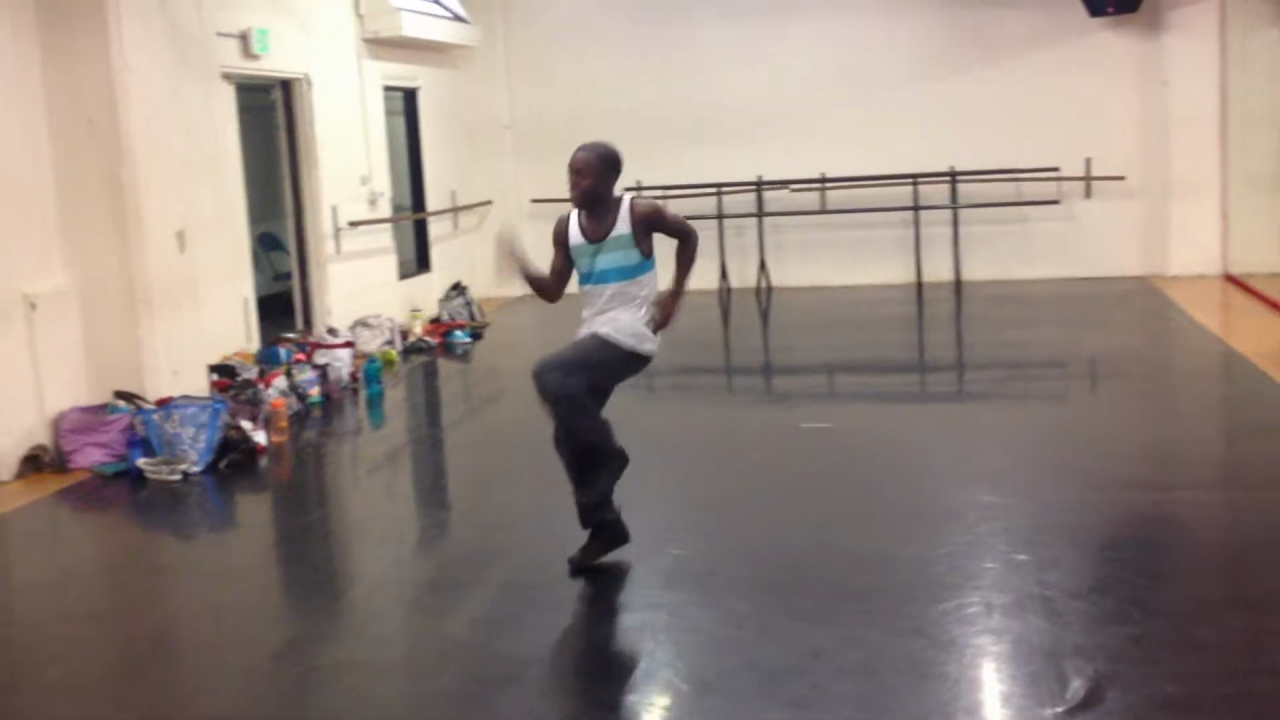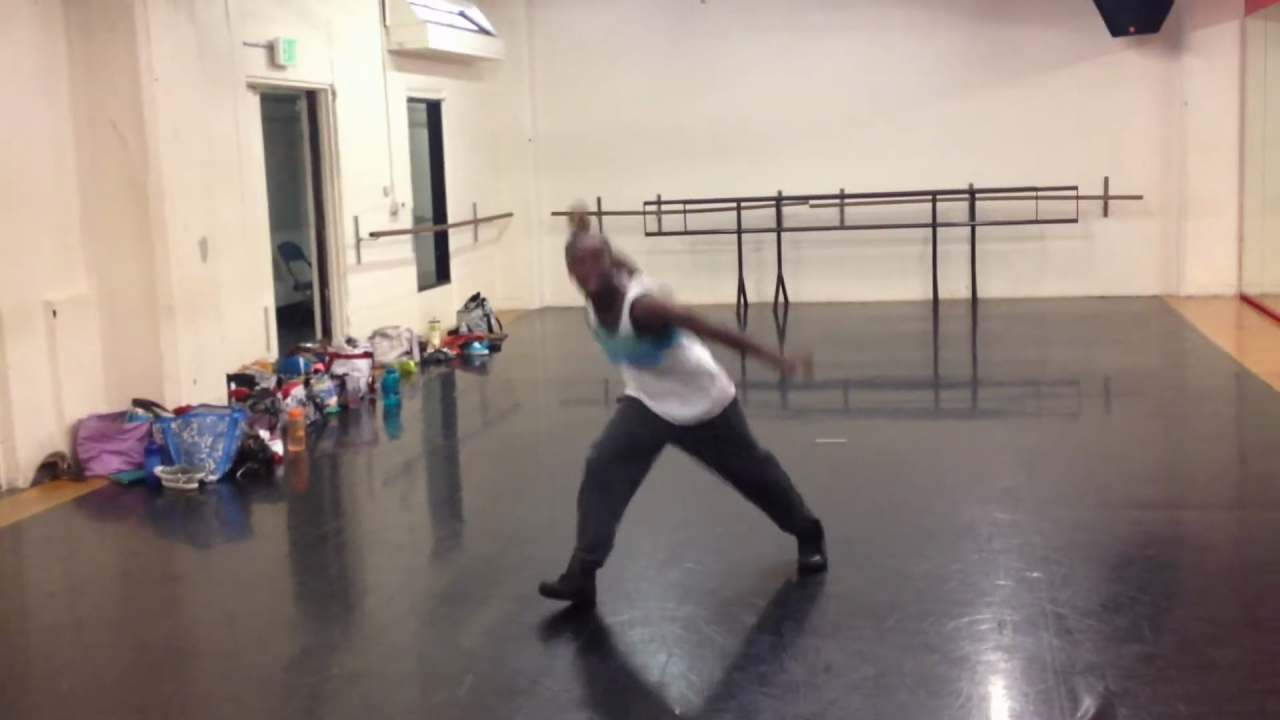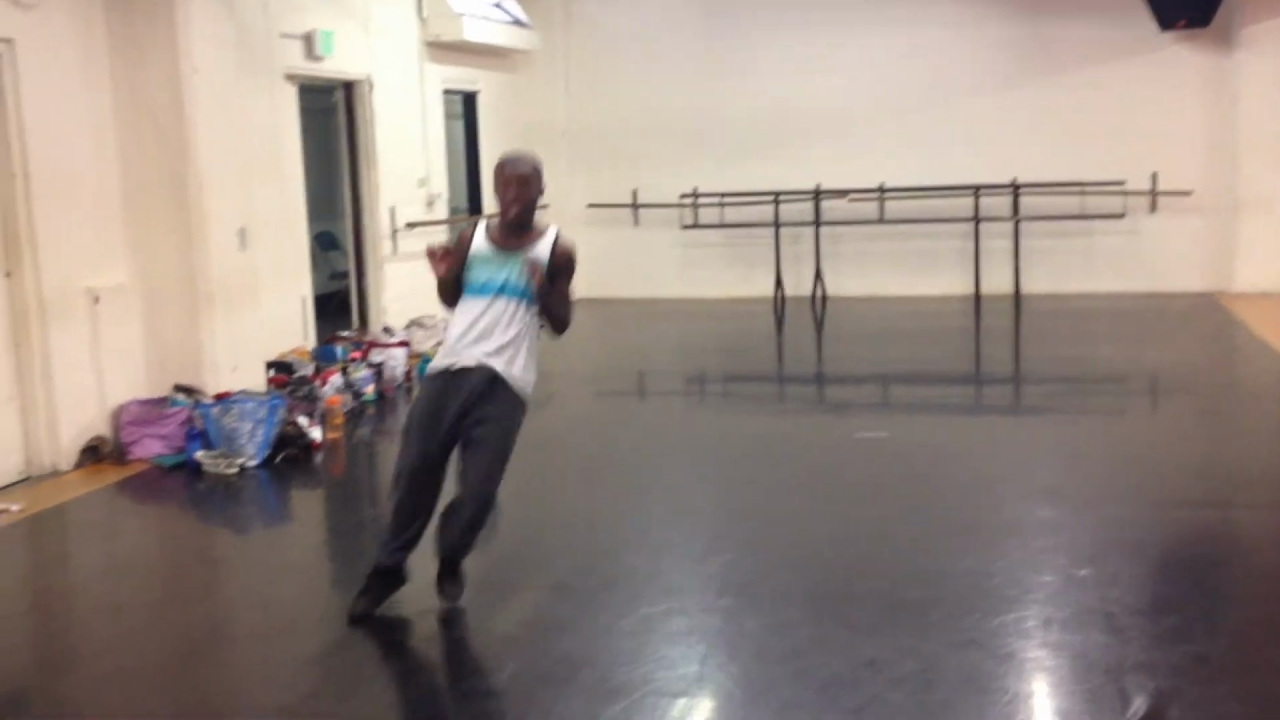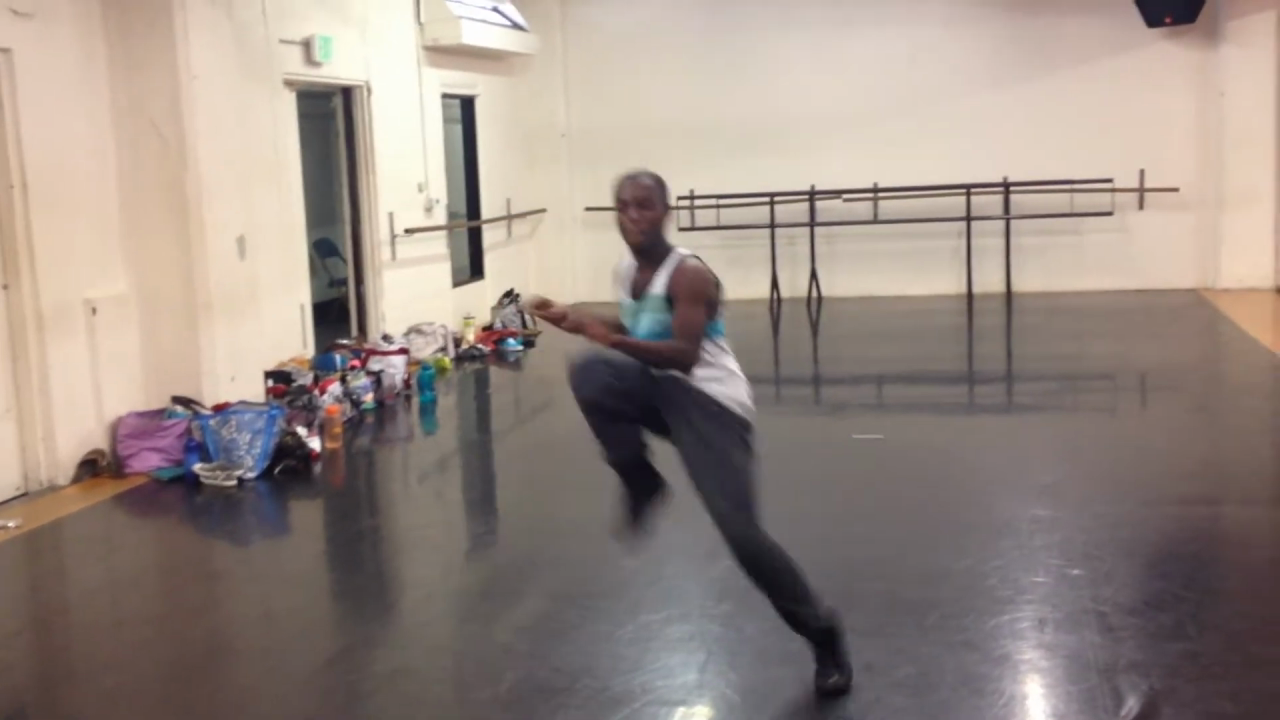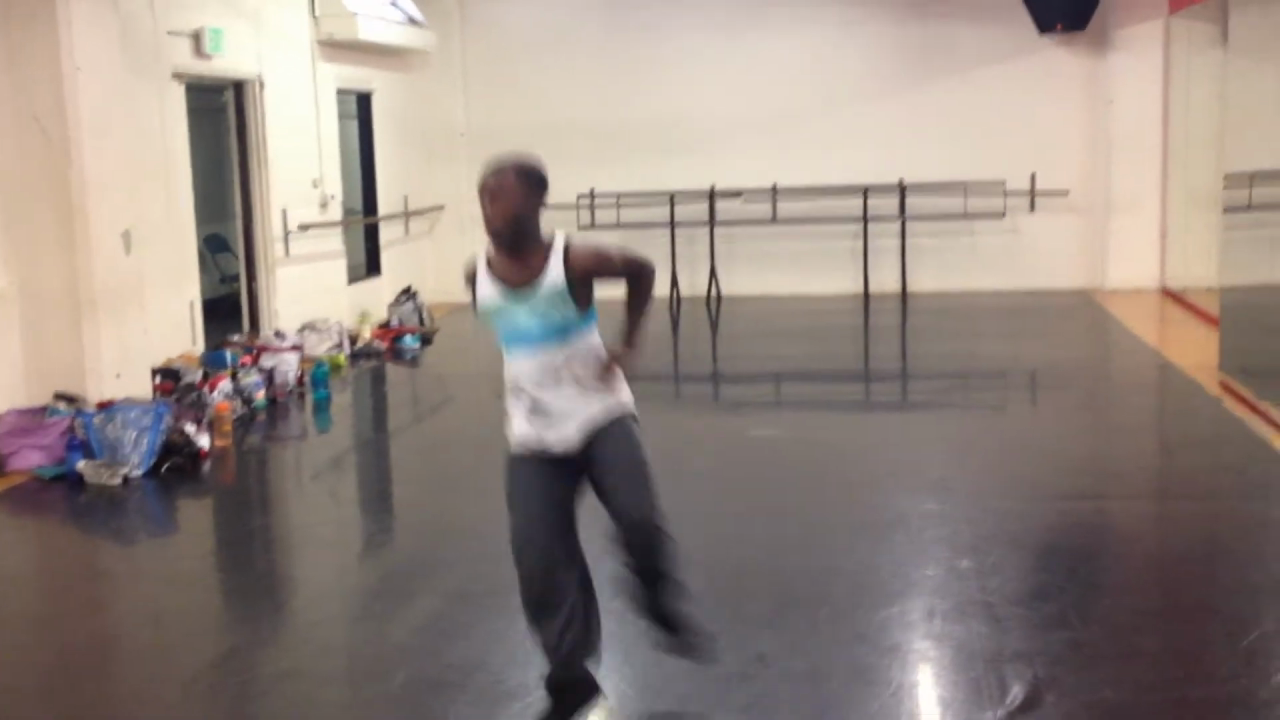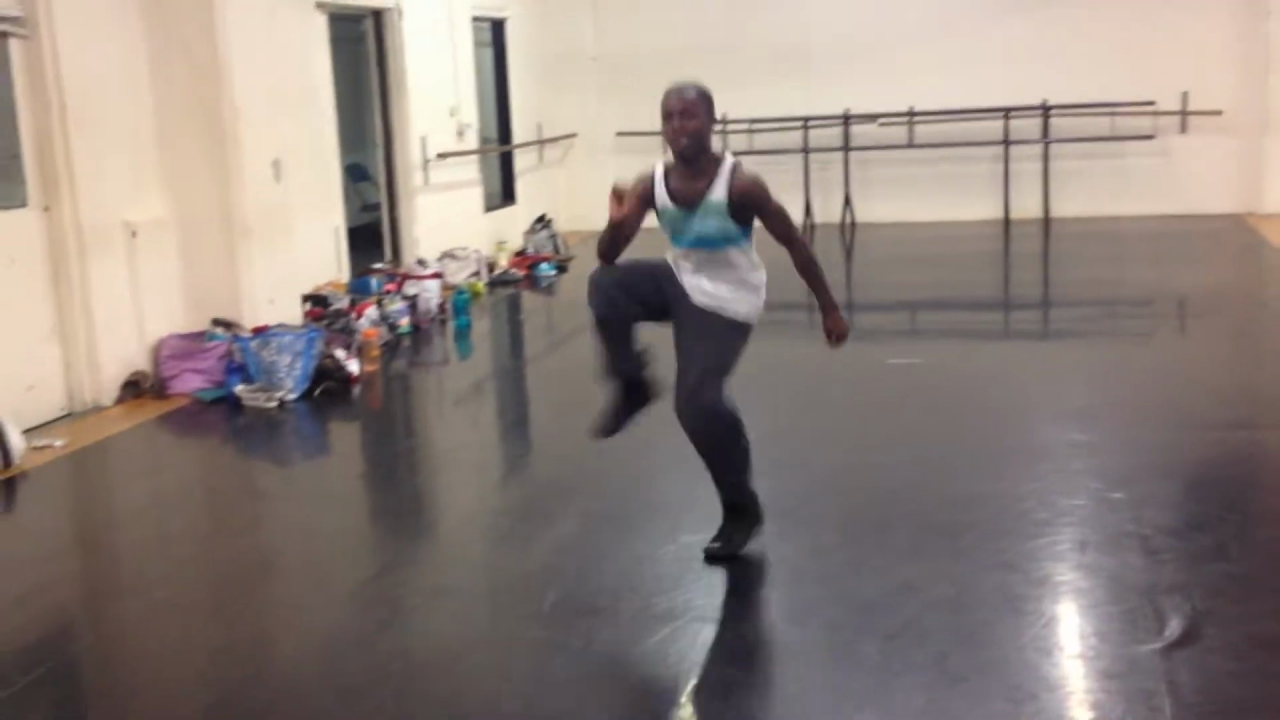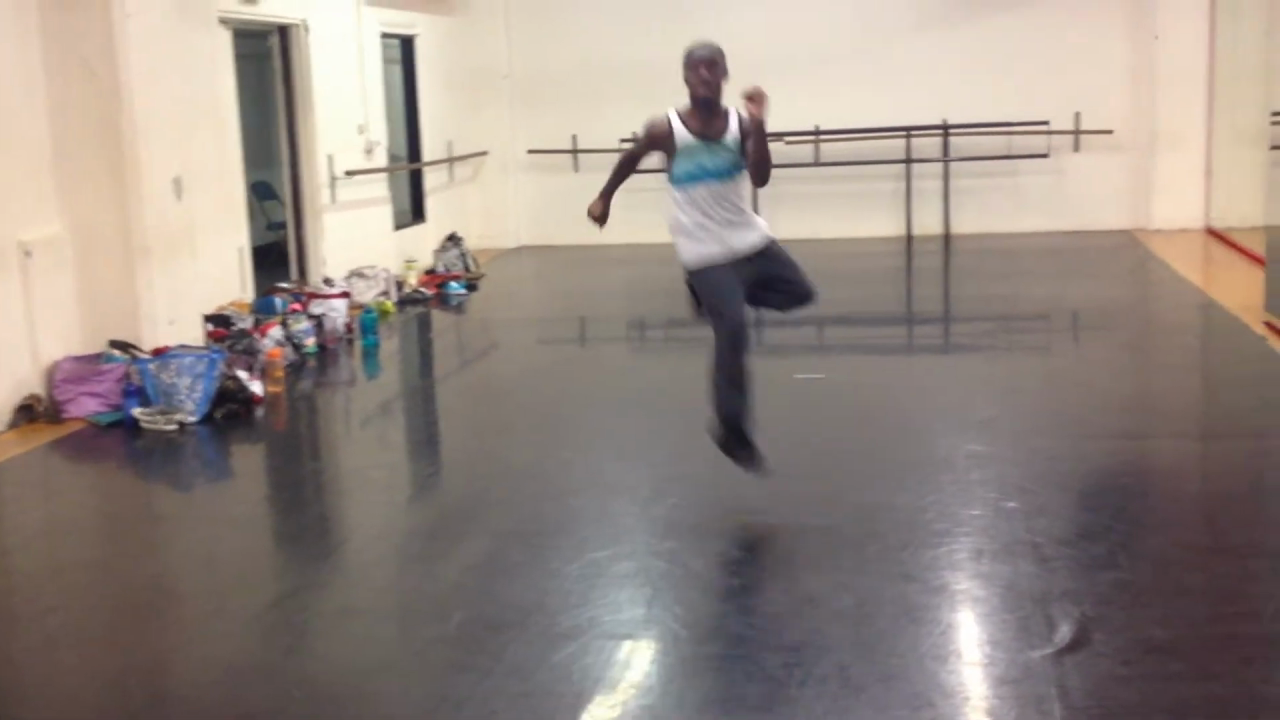
dt=0.7s
person 1, frame 1
left shoulder: (640, 213)
right shoulder: (566, 227)
left elbow: (687, 235)
right elbow: (552, 291)
left wrist: (675, 293)
right wrist: (520, 264)
left hip: (630, 338)
right hip: (593, 336)
left knee: (552, 379)
right knee: (572, 422)
left ankle: (607, 457)
right ankle: (605, 525)
person 1, frame 2
left shoulder: (644, 305)
right shoulder: (595, 300)
left elbow: (711, 328)
right elbow: (618, 271)
left wrist: (776, 358)
right wrist: (581, 235)
left hip: (701, 399)
right hip: (647, 402)
left knee: (753, 470)
right knee: (603, 469)
left ankle: (807, 532)
right ankle: (581, 574)
person 1, frame 3
left shoulder: (556, 251)
right shoulder: (473, 237)
left elbow: (560, 323)
left wrist: (544, 292)
right wrist: (443, 274)
left hip: (503, 381)
right hip: (451, 370)
left knee: (477, 489)
right knee: (415, 470)
left ankle: (449, 564)
right ankle: (387, 570)
person 1, frame 4
left shoulder: (689, 274)
right shoulder: (626, 272)
left elbow: (684, 356)
left wrist: (613, 339)
right wrist: (572, 320)
left hip: (716, 404)
right hip: (663, 395)
left knee: (742, 534)
right knee: (590, 375)
left ankle: (822, 636)
right ankle: (644, 484)
person 1, frame 5
left shoulder: (575, 261)
right shoulder: (478, 277)
left elbow: (641, 268)
left wrist: (624, 343)
left hip: (600, 419)
right hip: (533, 436)
left knee: (640, 524)
right knee: (541, 561)
left ankle: (662, 607)
person 1, frame 6
left shoulder: (741, 182)
right shoulder: (651, 183)
left elbow: (794, 243)
right elbow: (609, 258)
left wrist: (829, 309)
right wrist: (616, 222)
left hip: (728, 302)
right hip: (681, 287)
left knee: (698, 404)
right knee: (604, 285)
left ankle: (740, 511)
right ankle: (632, 385)
person 1, frame 7
left shoulder: (741, 123)
right shoulder: (664, 130)
left elbow: (760, 178)
right elbow: (628, 161)
left wrist: (758, 127)
right wrist: (603, 198)
left hip: (746, 237)
right hip: (702, 250)
left knee: (797, 293)
right knee: (733, 337)
left ankle: (727, 305)
right ankle: (734, 431)
